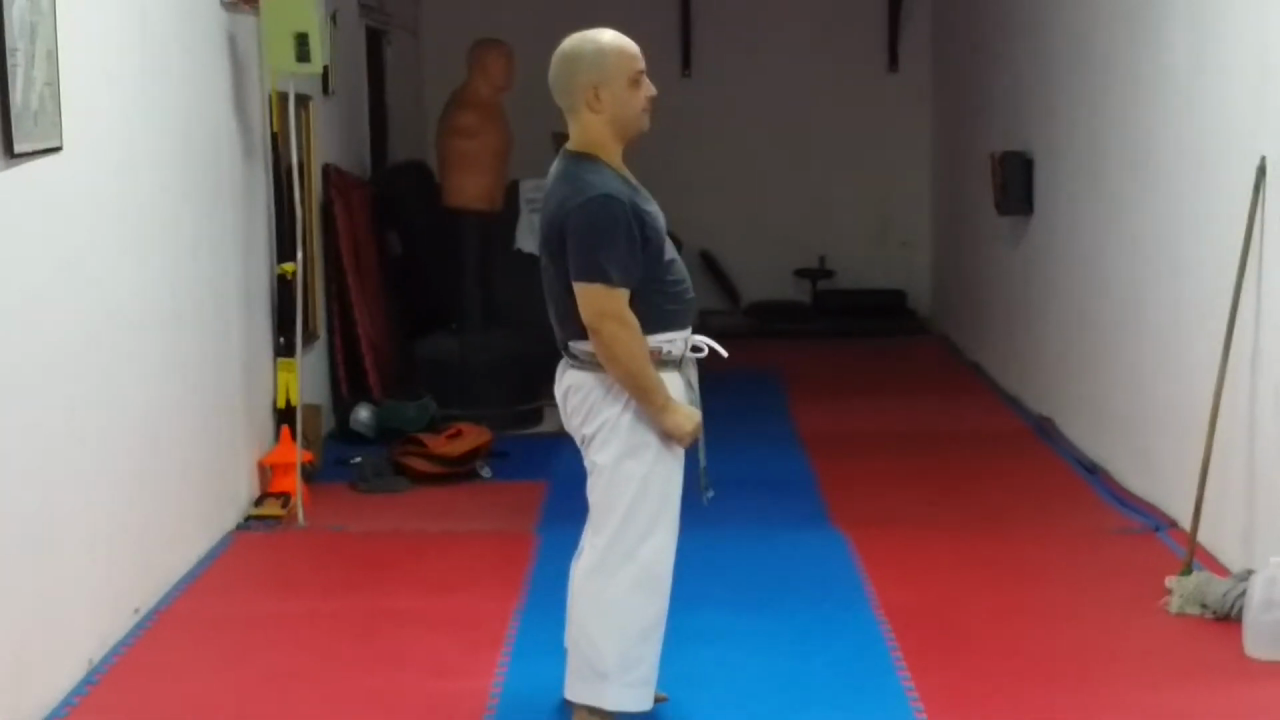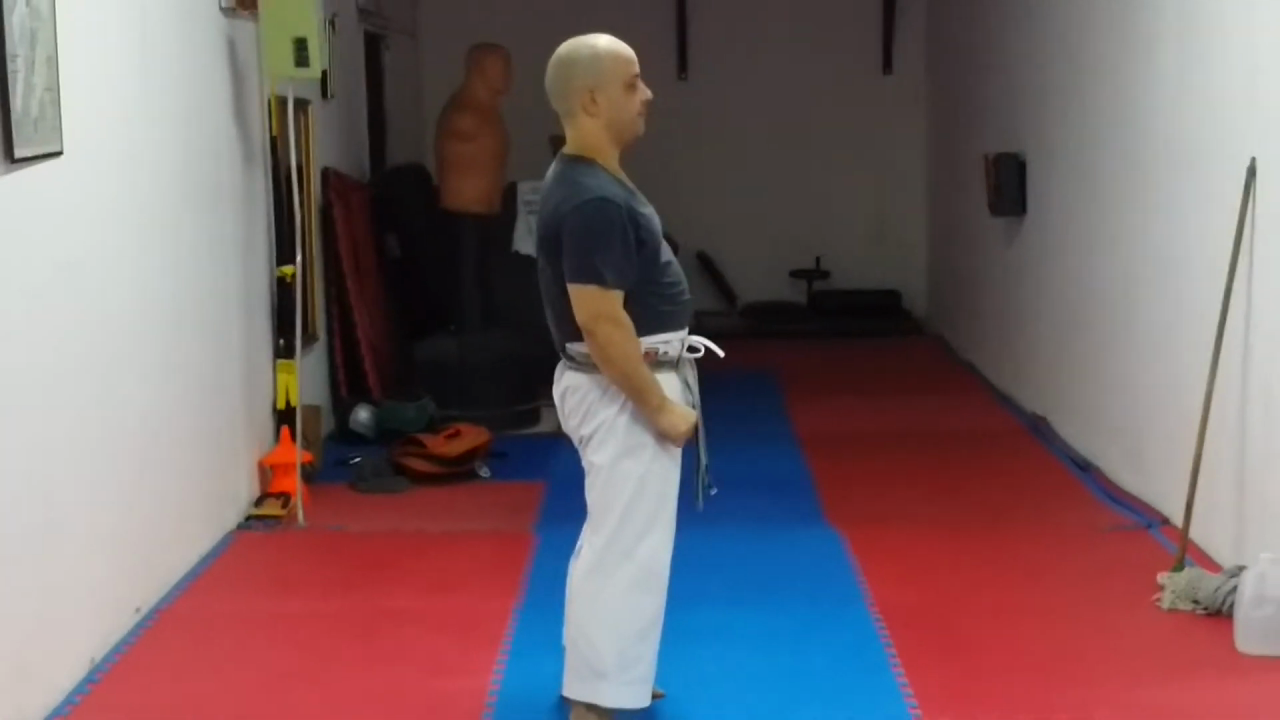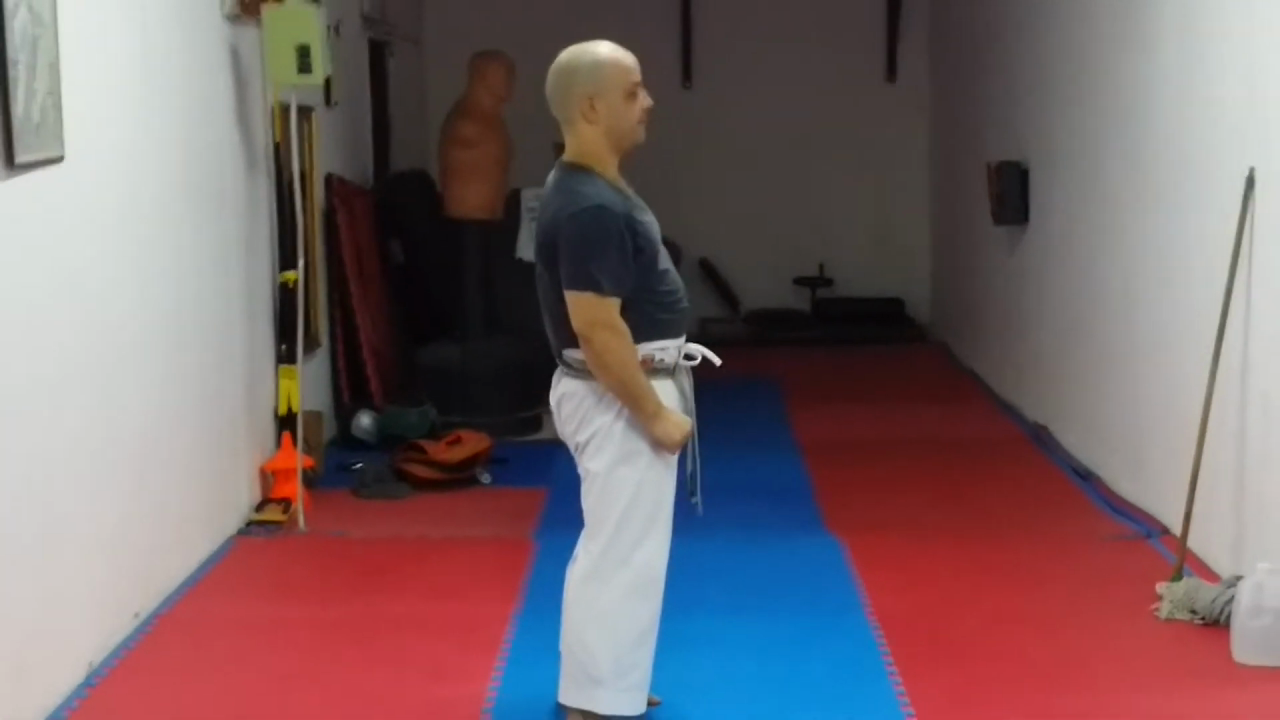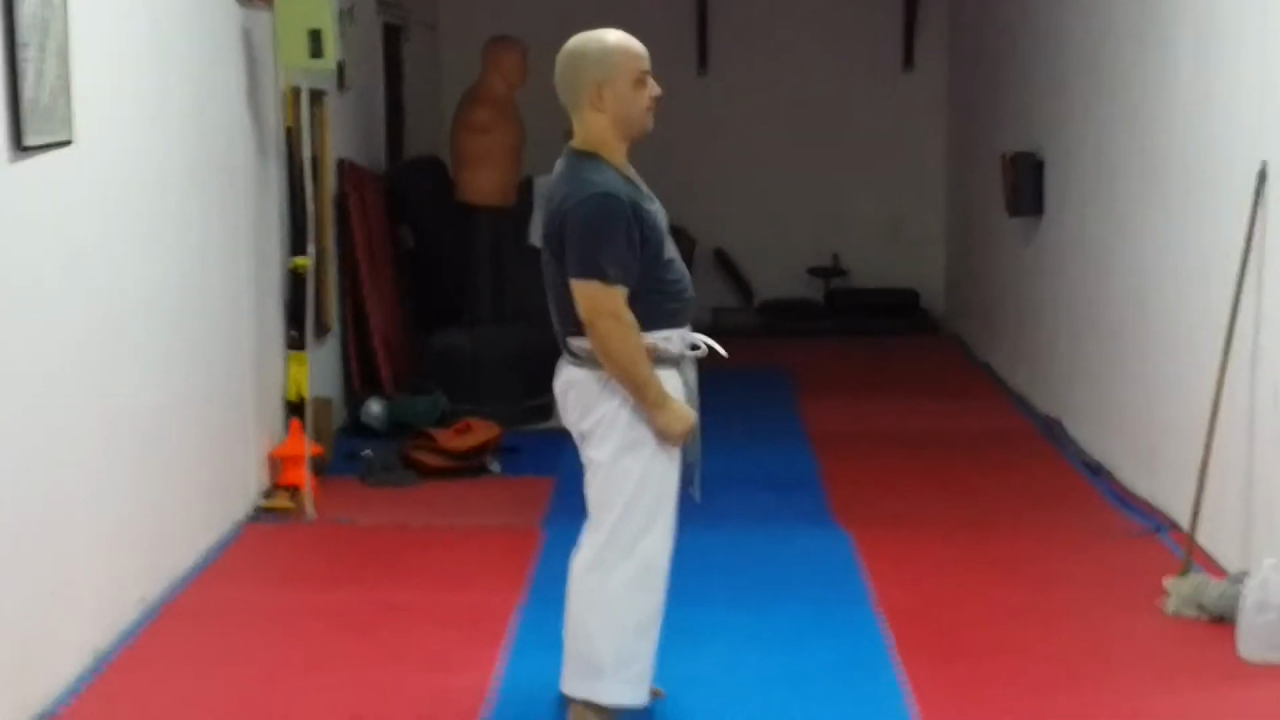
dt=0.2s
person 1, frame 1
left shoulder: (595, 179)
right shoulder: (596, 197)
right elbow: (606, 320)
left wrist: (662, 395)
right wrist: (666, 407)
left hip: (628, 385)
right hip: (627, 391)
left knee: (623, 539)
right knee: (628, 546)
person 1, frame 2
left shoulder: (593, 182)
right shoulder: (591, 199)
right elbow: (601, 321)
left wrist: (659, 394)
right wrist: (661, 406)
left hip: (627, 386)
right hip: (624, 393)
left knee: (623, 539)
right knee: (625, 544)
person 1, frame 3
left shoulder: (596, 189)
right shoulder: (589, 207)
right elbow: (597, 329)
right wrist: (656, 415)
left hip: (626, 393)
right hip: (621, 400)
left knee: (621, 546)
right knee: (622, 552)
person 1, frame 4
left shoulder: (603, 177)
right shoulder: (597, 193)
right elbow: (603, 315)
left wrist: (661, 391)
right wrist: (662, 403)
left hip: (630, 382)
right hip: (624, 389)
left knee: (624, 536)
right knee: (625, 542)
person 2, frame 1
left shoulder: (491, 105)
right shoulder: (465, 111)
left hip: (487, 215)
right hip: (465, 217)
right knee: (471, 300)
left ankle: (477, 334)
person 2, frame 2
left shoulder: (489, 110)
right shoulder: (463, 114)
left hip: (486, 217)
right hip: (464, 221)
left knee: (483, 295)
right knee: (468, 295)
left ankle: (476, 335)
person 2, frame 3
left shoulder: (492, 118)
right shoulder: (466, 121)
left hip: (489, 225)
right hip: (468, 229)
left knee: (486, 301)
right knee: (472, 303)
person 2, frame 4
left shoulder: (505, 104)
right shoulder: (480, 107)
left hip: (502, 212)
right hip: (480, 215)
left knee: (498, 289)
right knee: (484, 289)
